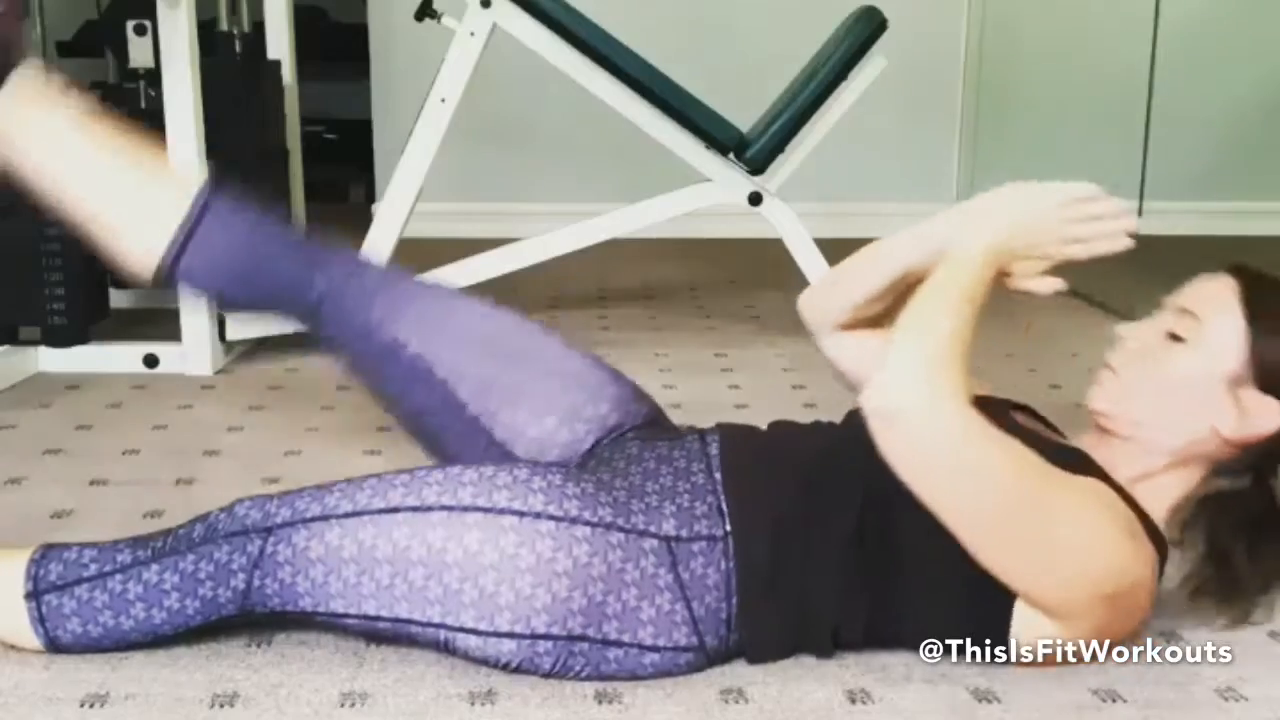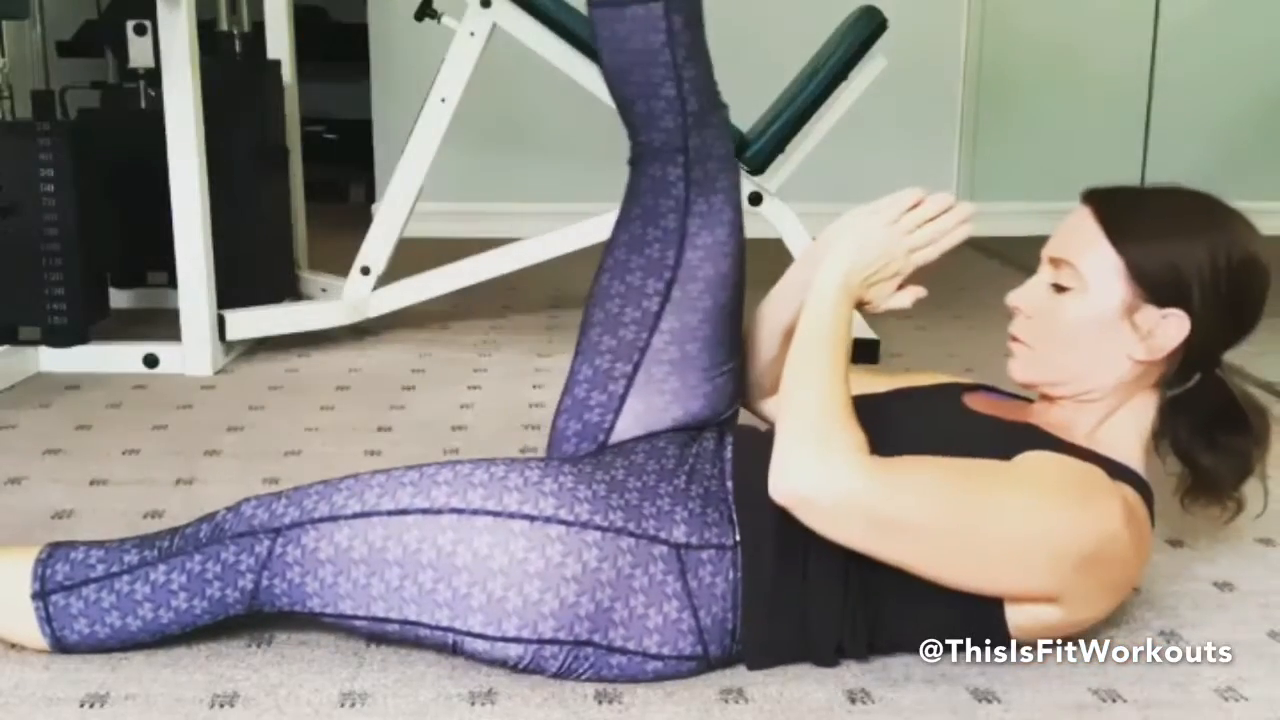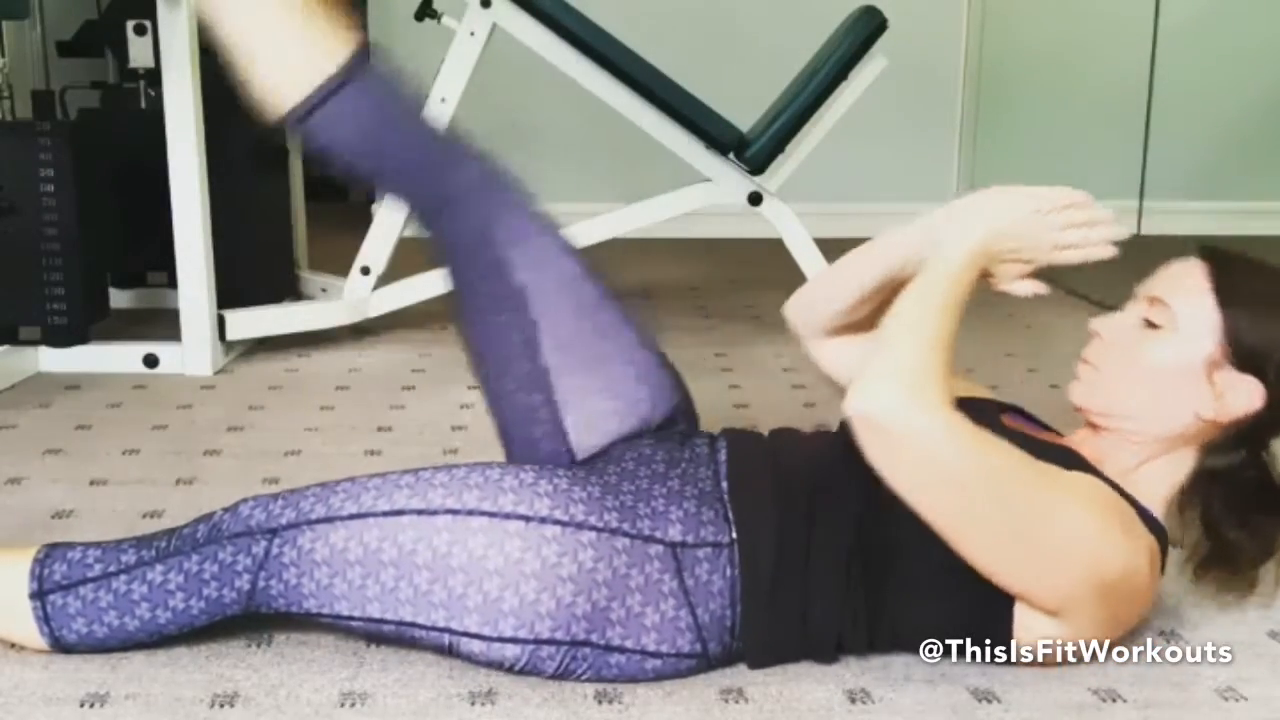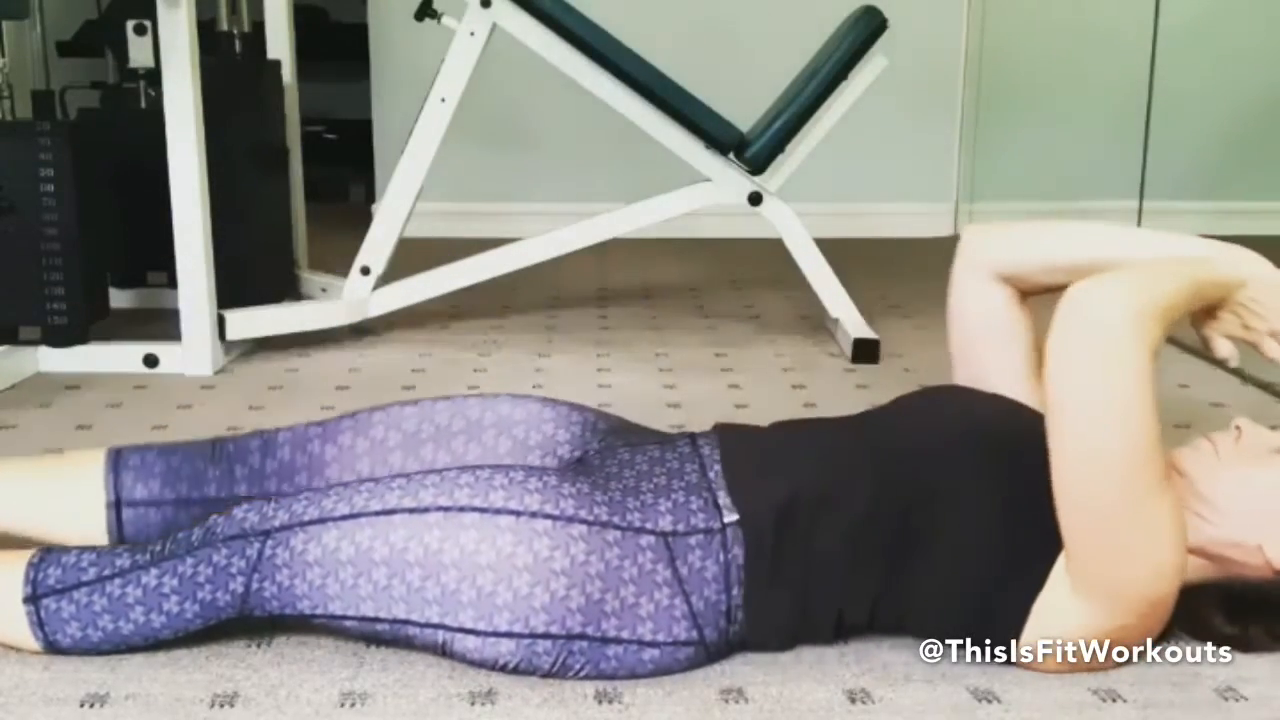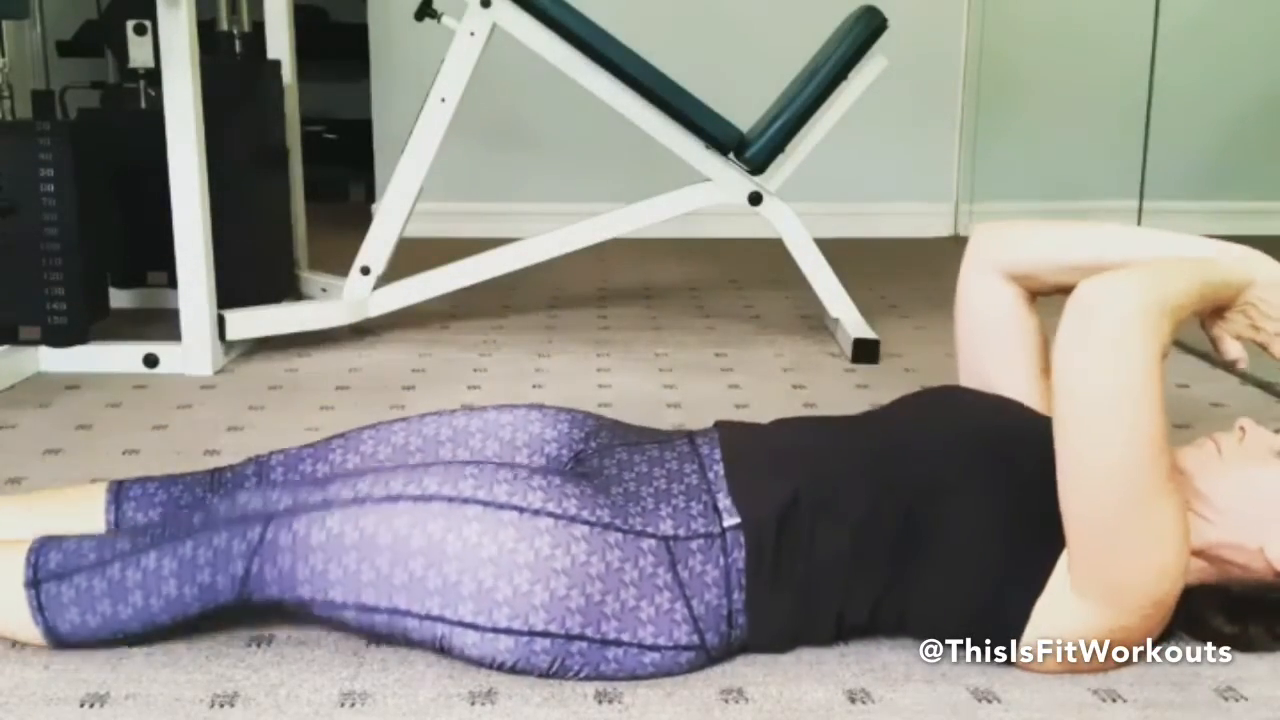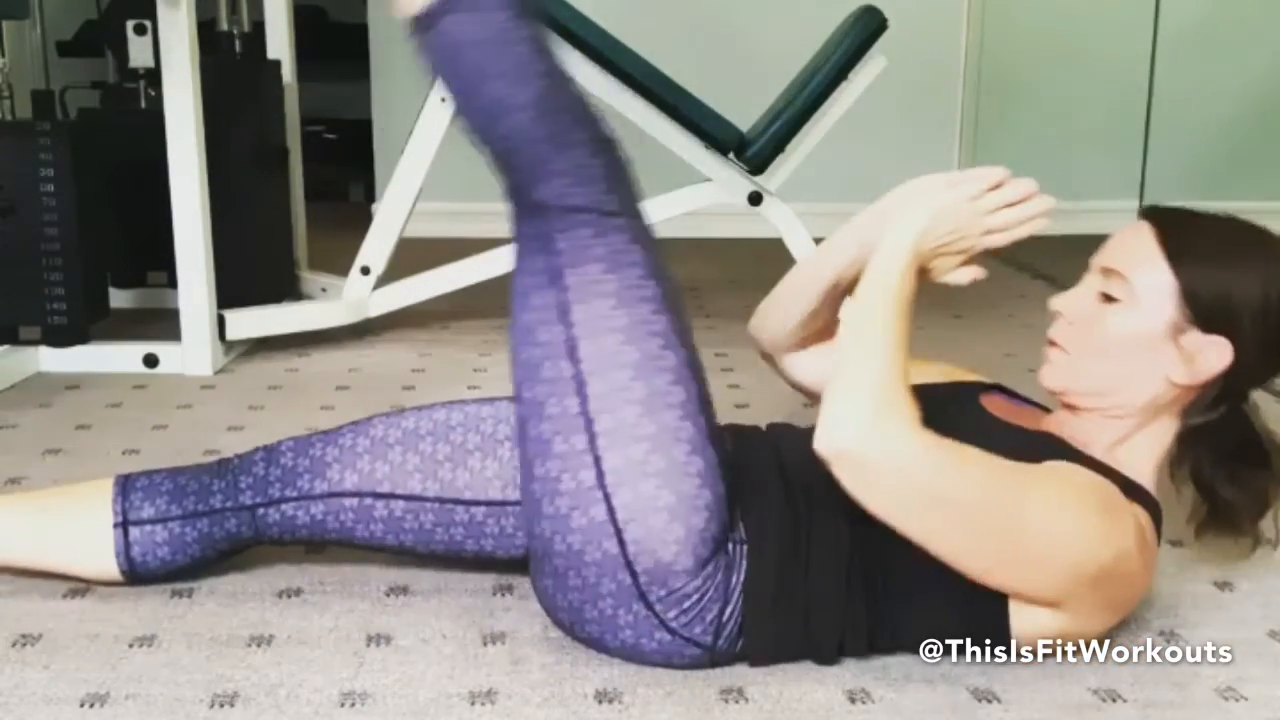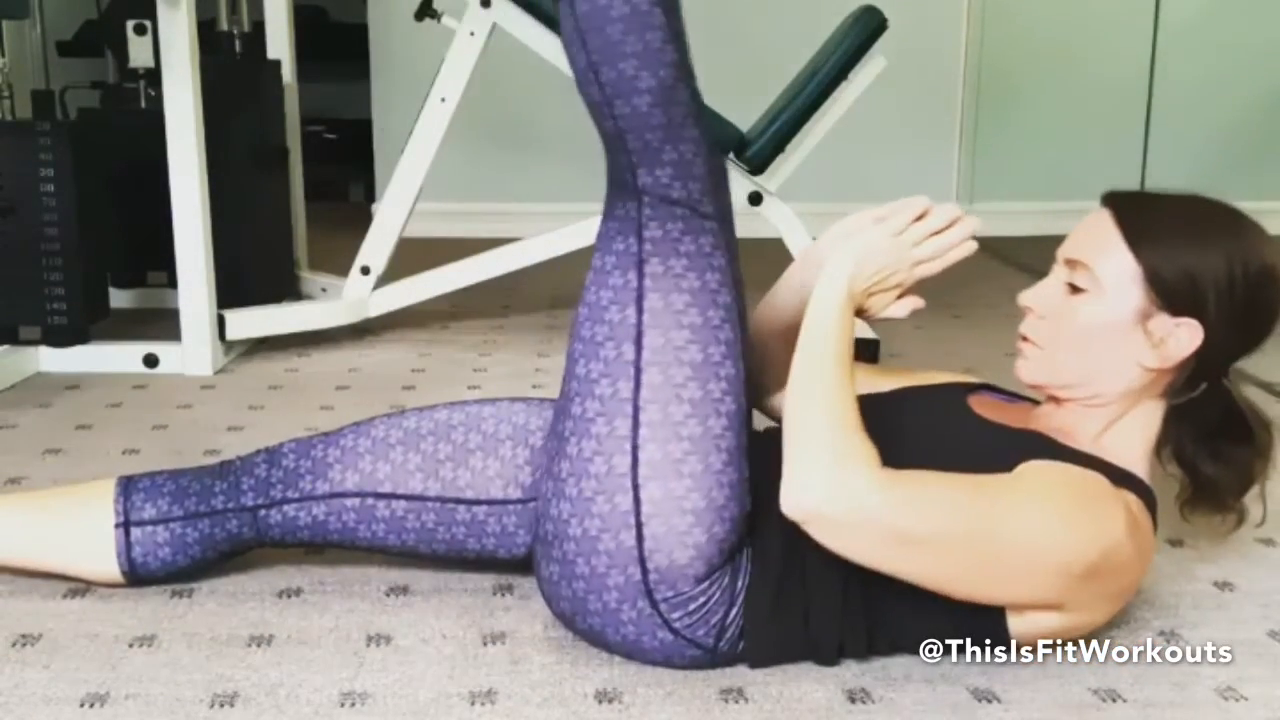
dt=0.7s
person 1, frame 1
left shoulder: (1100, 560)
right shoulder: (1036, 445)
left elbow: (909, 414)
right elbow: (834, 313)
left wrist: (975, 252)
right wrist: (979, 228)
left hip: (660, 570)
right hip: (657, 467)
left knee: (254, 548)
right knee: (309, 271)
person 1, frame 2
left shoulder: (1090, 526)
right shoulder: (1027, 416)
left elbow: (816, 481)
right elbow: (765, 381)
left wrist: (837, 279)
right wrist: (825, 271)
left hip: (667, 578)
right hip: (666, 469)
left knee: (263, 544)
right knee: (683, 159)
person 1, frame 3
left shoulder: (1102, 553)
right shoulder: (1048, 457)
left elbow: (888, 425)
right elbow: (819, 325)
left wrist: (965, 247)
right wrist: (945, 237)
left hip: (667, 580)
right hip: (668, 472)
left knee: (258, 546)
right knee: (460, 190)
person 1, frame 4
left shoulder: (1121, 580)
right shoulder: (1062, 472)
left elbow: (1099, 321)
right elbow: (983, 258)
left hip: (671, 570)
right hip: (655, 469)
left knee: (244, 558)
right knee: (244, 470)
person 1, frame 5
left shoulder: (1124, 580)
right shoulder: (1069, 472)
left elbow: (1108, 318)
right elbow: (995, 258)
left hip: (670, 577)
right hip: (665, 470)
left knee: (255, 542)
right knee: (253, 492)
person 1, frame 6
left shoulder: (1098, 538)
right shoulder: (1031, 421)
left elbow: (862, 444)
right elbow: (786, 336)
left wrist: (906, 254)
right wrist: (888, 227)
left hip: (667, 581)
right hip: (632, 512)
left knee: (571, 198)
right knee: (266, 484)
person 1, frame 7
left shoulder: (1090, 529)
right shoulder: (1017, 414)
left elbow: (827, 496)
right elbow: (767, 377)
left wrist: (844, 286)
right wrist: (826, 268)
left hip: (664, 580)
right hip: (625, 496)
left knee: (665, 185)
right knee: (266, 484)
